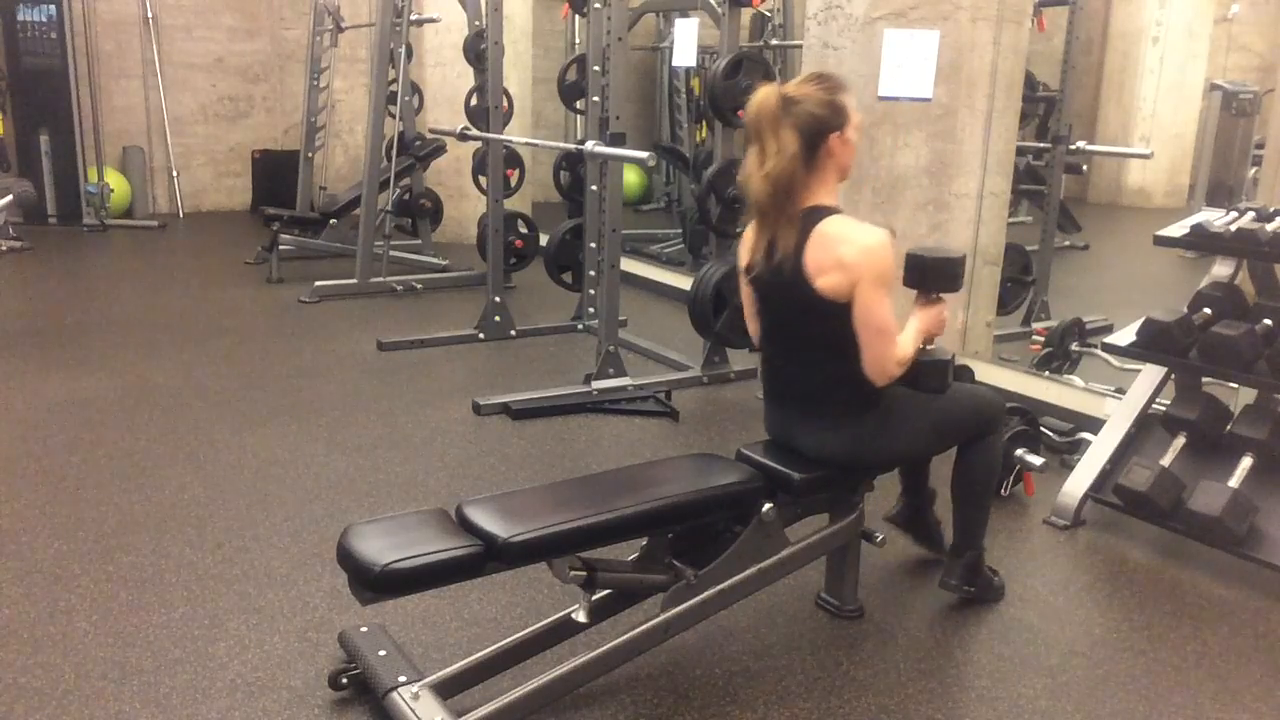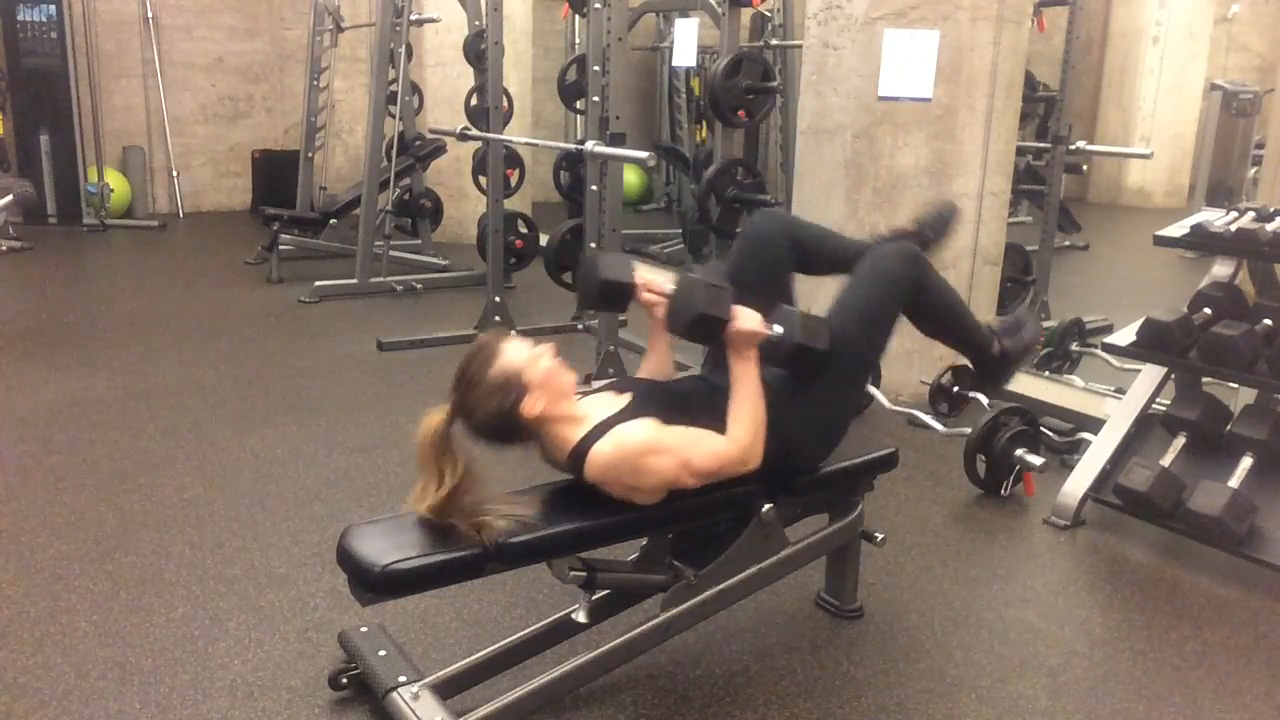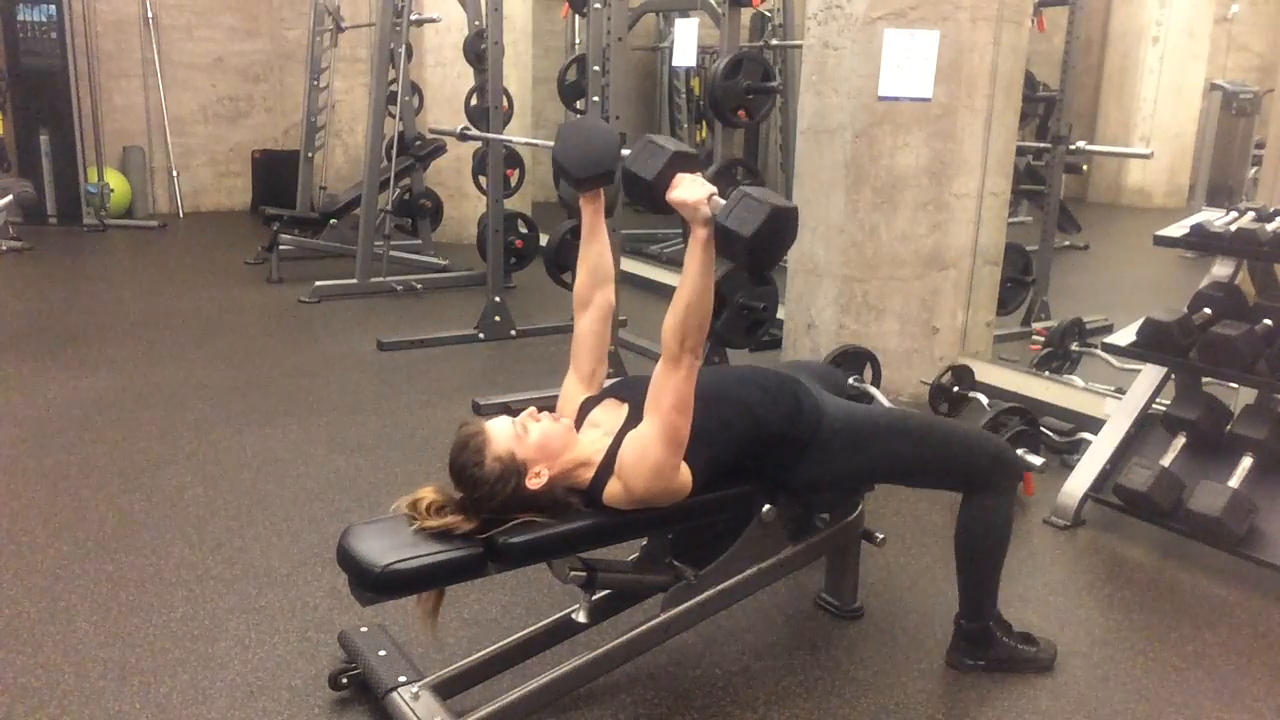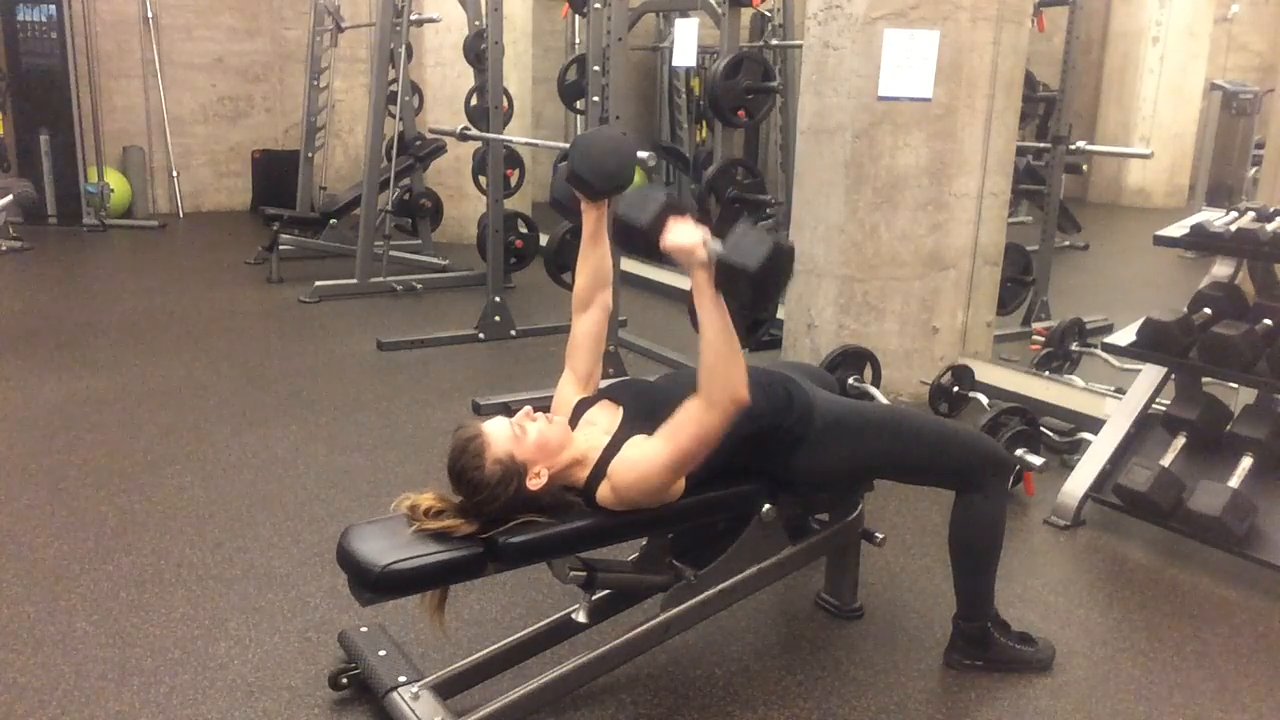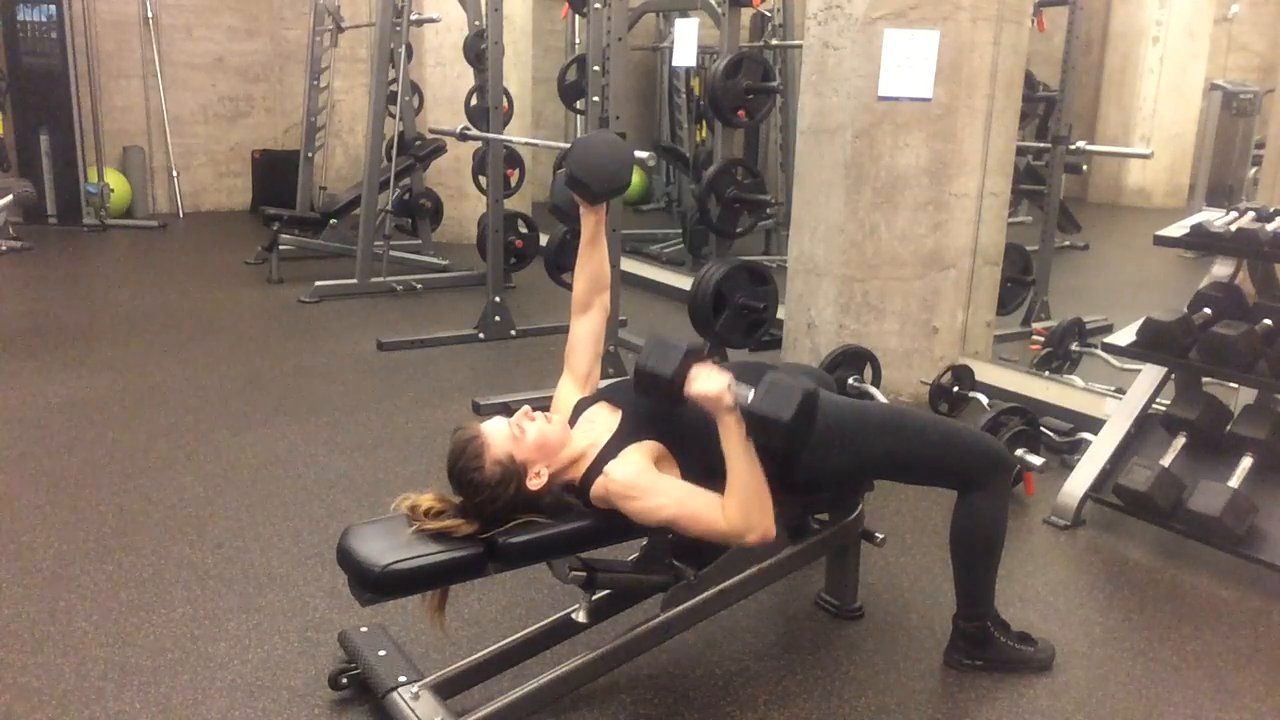
dt=1s
person 1, frame 1
left shoulder: (758, 229)
right shoulder: (861, 243)
right elbow: (882, 368)
right wrist: (921, 323)
left hip: (784, 419)
right hip: (845, 431)
left knee: (927, 384)
right knee: (987, 408)
left ankle: (916, 504)
right ankle: (967, 565)
person 1, frame 2
left shoulder: (571, 419)
right shoulder: (615, 456)
right elbow: (747, 453)
left wrist: (656, 320)
right wrist: (745, 355)
left hip: (736, 395)
right hip: (789, 425)
left knee: (768, 227)
right knee: (896, 265)
left ankle: (893, 247)
right ankle: (988, 354)
person 1, frame 3
left shoulder: (577, 415)
right shoulder: (636, 475)
left elbow: (594, 306)
right elbow: (682, 352)
left wrist: (591, 204)
right wrist: (702, 230)
left hip: (779, 394)
right hip: (804, 438)
left knee: (830, 372)
right knee: (996, 465)
right ankle: (979, 635)
person 1, frame 4
left shoulder: (572, 411)
right shoulder: (626, 478)
left elbow: (591, 310)
right elbow: (727, 397)
left wrist: (595, 212)
right wrist: (702, 274)
right hip: (799, 434)
right knee: (988, 464)
right ankle: (976, 635)
person 1, frame 5
left shoulder: (571, 409)
right shoulder: (620, 482)
left elbow: (589, 311)
right elbow: (754, 530)
left wrist: (592, 214)
right wrist: (729, 414)
right hip: (800, 435)
right knee: (991, 464)
right ankle: (977, 636)
